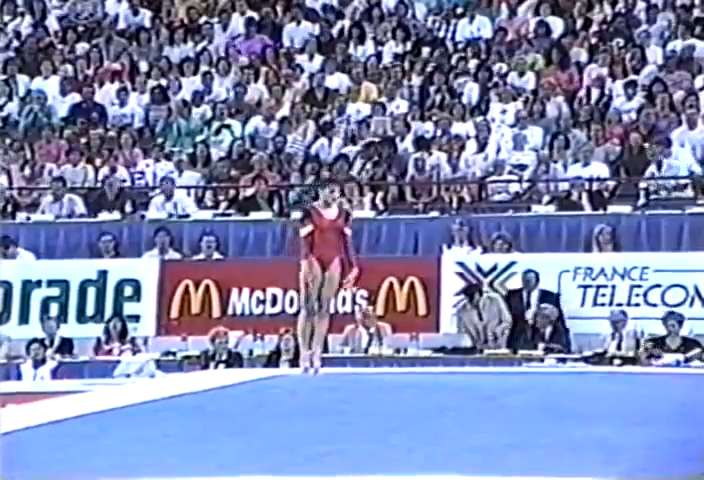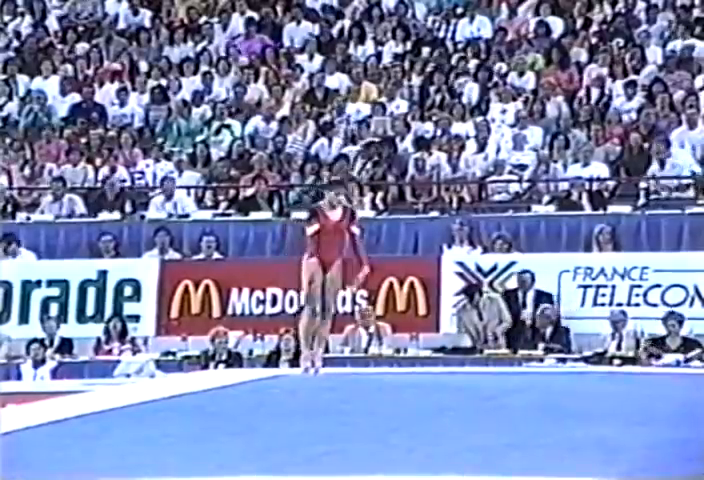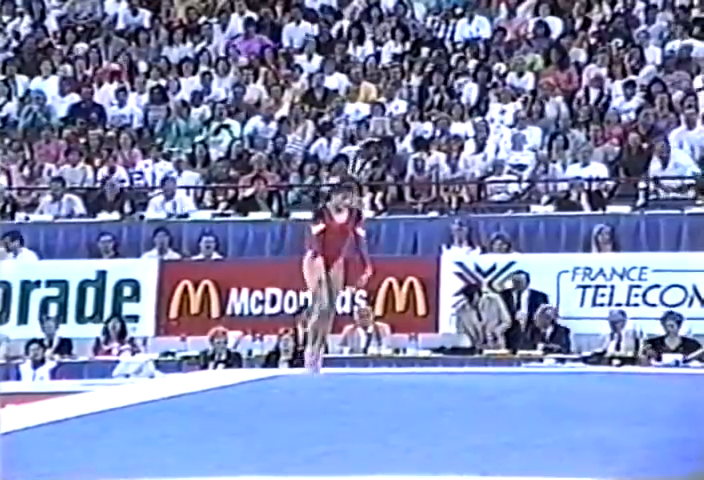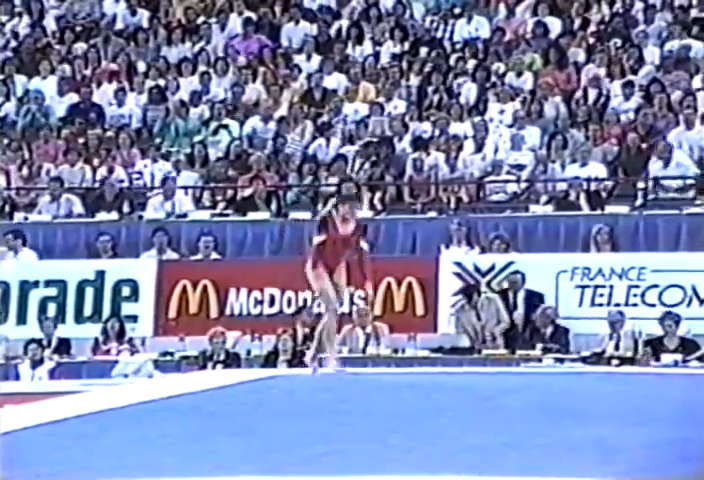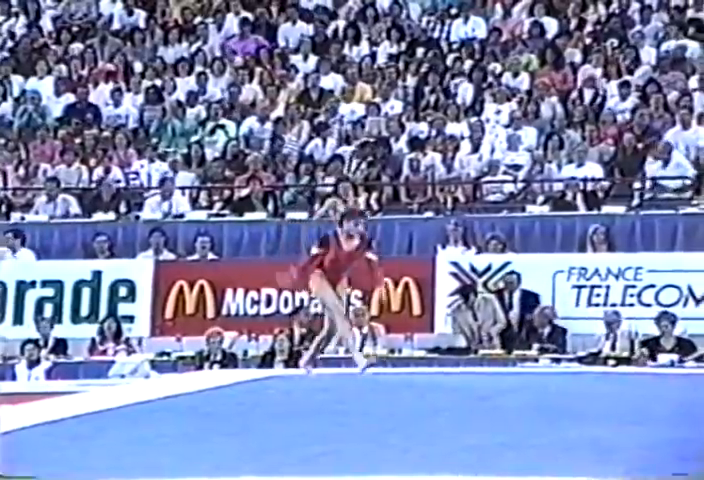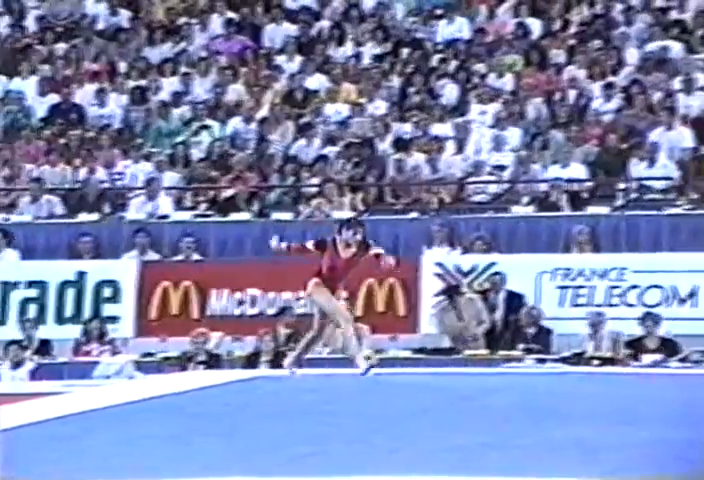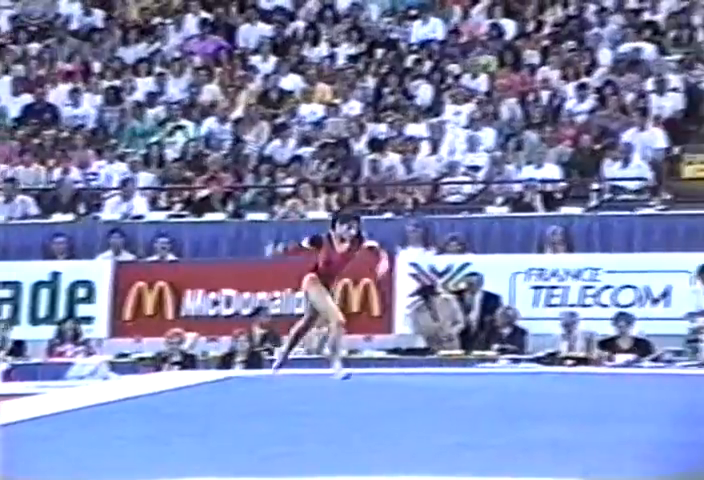
dt=0.1s
person 1, frame 1
left shoulder: (343, 213)
right shoulder: (310, 212)
left elbow: (347, 242)
right elbow: (305, 242)
left wrist: (353, 267)
right wrist: (306, 268)
left hip: (333, 263)
right hip: (313, 262)
left knee: (324, 310)
right knee: (309, 309)
left ankle: (316, 356)
right ankle: (304, 356)
person 1, frame 2
left shoulder: (349, 213)
right shoulder: (316, 212)
left elbow: (356, 240)
right elbow: (311, 241)
left wrist: (364, 266)
right wrist: (312, 266)
left hip: (335, 264)
right hip: (315, 262)
left knee: (327, 311)
right knee: (312, 309)
left ankle: (317, 356)
right ankle: (306, 355)
person 1, frame 3
left shoulder: (355, 214)
right shoulder: (322, 213)
left elbow: (360, 242)
right elbow: (316, 240)
left wrist: (367, 268)
right wrist: (316, 267)
left hip: (336, 262)
right hip: (316, 260)
left knee: (330, 310)
right knee: (322, 307)
left ankle: (317, 355)
right ankle: (311, 351)
person 1, frame 4
left shoulder: (360, 227)
right shoulder: (326, 222)
left elbow: (363, 255)
right elbow: (317, 250)
left wrist: (368, 283)
right wrist: (315, 273)
left hip: (338, 268)
right hip: (319, 267)
left knee: (333, 313)
right knee: (332, 307)
left ankle: (313, 355)
right ankle: (331, 356)
person 1, frame 5
left shoulder: (365, 242)
right shoulder: (330, 239)
left elbow: (373, 265)
right elbow: (313, 258)
left wrist: (379, 285)
right wrist: (295, 274)
left hip: (338, 281)
right hip: (320, 278)
left knee: (331, 327)
right knee: (340, 314)
left ankle: (307, 360)
right ankle: (358, 358)
person 1, frame 6
left shoulder: (363, 246)
right shoulder: (327, 244)
left elbow: (379, 253)
right elbow: (305, 248)
left wrist: (387, 259)
right wrist: (283, 246)
left hip: (333, 288)
right hip: (318, 286)
left knee: (318, 331)
right knee: (346, 318)
left ankle: (293, 360)
right ankle: (360, 361)
person 1, frame 7
left shoulder: (358, 239)
right shoulder: (322, 240)
left elbow: (375, 247)
right elbow: (301, 247)
left wrist: (383, 259)
left hip: (328, 284)
right hip: (314, 282)
left knee: (308, 322)
right knee: (338, 321)
left ankle: (283, 355)
right ankle: (336, 365)
